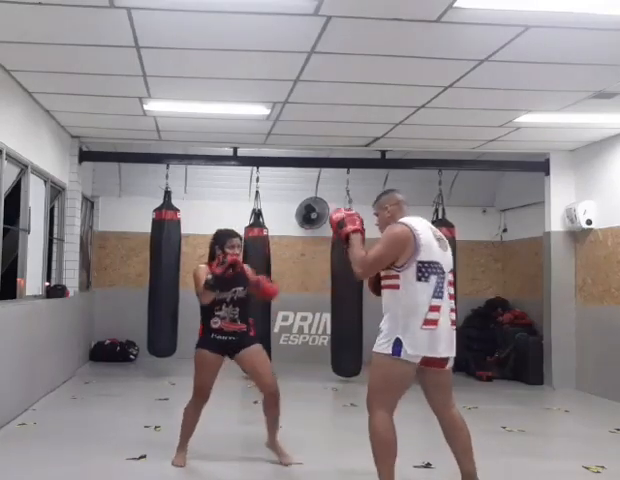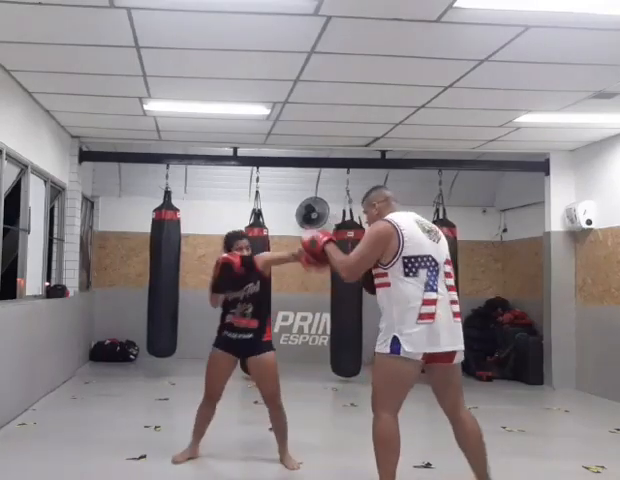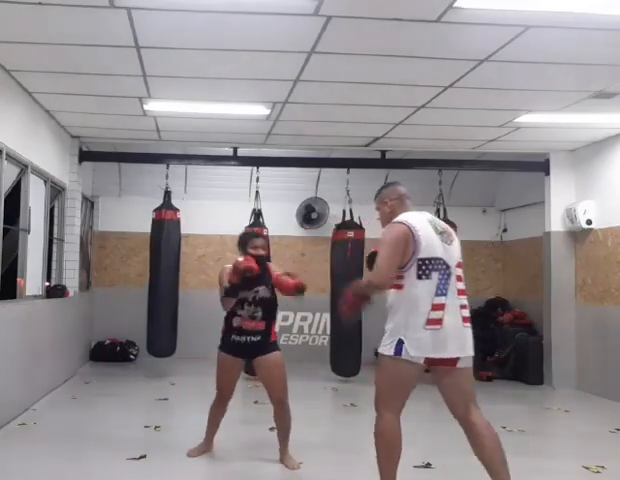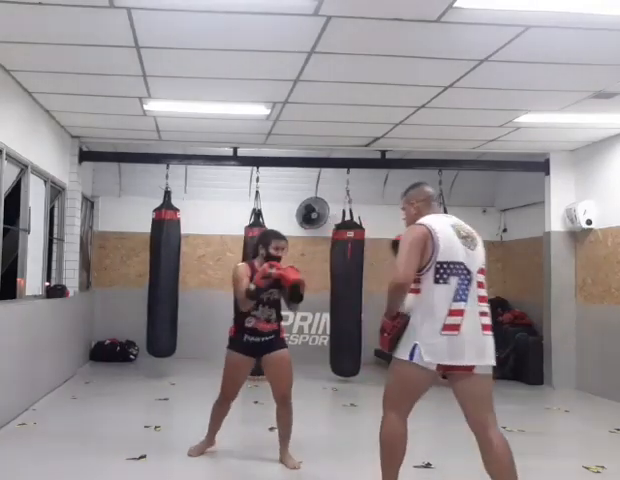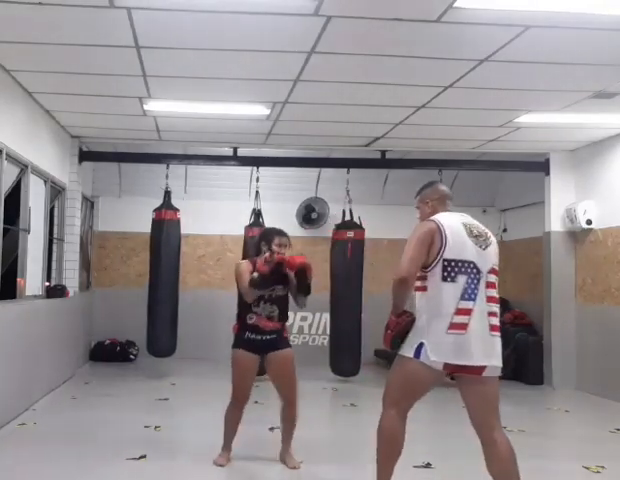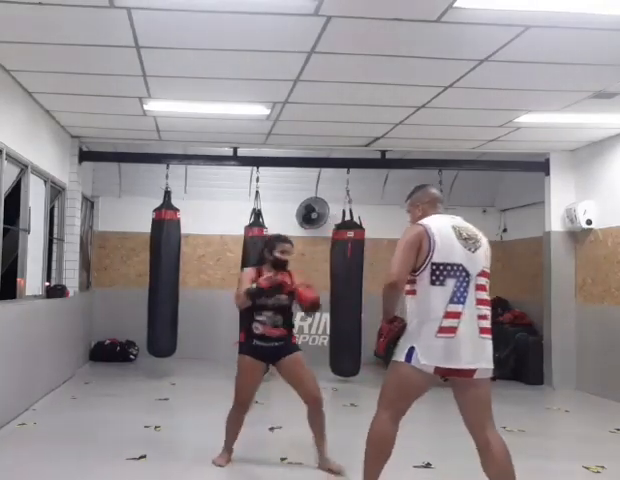
dt=0.2s
person 1, frame 1
left shoulder: (399, 230)
right shoulder: (435, 234)
left elbow: (363, 269)
left wrist: (352, 232)
right wrist: (386, 280)
left hip: (405, 333)
right hip: (439, 334)
left knee: (379, 408)
right knee: (446, 409)
person 1, frame 2
left shoulder: (384, 228)
right shoulder: (431, 229)
left elbow: (348, 271)
left wrist: (325, 243)
left hip: (407, 331)
right hip: (445, 331)
left knee: (384, 410)
right knee: (456, 409)
person 1, frame 3
left shoulder: (398, 228)
right shoulder: (445, 229)
left elbow: (382, 278)
left wrist: (357, 290)
left hip: (412, 334)
right hip: (454, 333)
left knee: (387, 410)
right knee: (469, 415)
person 1, frame 4
left shoulder: (419, 231)
right shoulder: (471, 235)
left elbow: (401, 281)
left wrist: (390, 314)
left hip: (428, 339)
right hip: (474, 342)
left knee: (393, 411)
right knee: (486, 426)
person 1, frame 5
left shoulder: (429, 228)
right shoulder: (486, 235)
left elbow: (404, 276)
left wrist: (397, 312)
left hip: (435, 338)
right hip: (482, 343)
left knee: (393, 408)
right knee: (490, 429)
person 1, frame 6
left shoulder: (419, 231)
right shoulder: (479, 237)
left elbow: (394, 281)
left wrist: (388, 317)
left hip: (428, 341)
right hip: (473, 345)
left knee: (387, 412)
right knee: (484, 430)
person 2, frame 1
left shoulder: (244, 270)
right shoulder: (203, 270)
left elbow: (256, 294)
right elbow: (204, 298)
left wrist: (265, 288)
right wrist: (220, 271)
left hip: (244, 338)
right hip: (212, 339)
left knee: (271, 390)
right knee: (200, 397)
left ankle: (273, 441)
right ankle: (182, 449)
person 2, frame 2
left shoulder: (260, 262)
right shoulder: (221, 270)
left elbow: (285, 257)
right elbow: (215, 302)
left wrist: (298, 255)
right wrist: (222, 274)
left hip: (258, 340)
right hip: (227, 339)
left knee: (273, 400)
right knee: (210, 397)
left ankle: (284, 452)
right ankle: (193, 446)
person 2, frame 3
left shoulder: (270, 269)
right shoulder: (229, 270)
left elbow: (289, 286)
right elbow: (226, 305)
left wrist: (295, 285)
right wrist: (236, 279)
left hip: (265, 342)
right hip: (233, 341)
left knee: (280, 400)
right knee: (222, 397)
left ankle: (285, 452)
right ankle: (207, 442)
person 2, frame 4
left shoulder: (279, 272)
right shoulder: (243, 269)
left elbow: (292, 306)
right elbow: (243, 305)
left wrist: (295, 289)
right wrist: (261, 282)
left hip: (273, 340)
right hip: (243, 340)
left knee: (284, 398)
right knee: (227, 396)
left ankle: (284, 452)
right ankle: (209, 439)
person 2, frame 5
left shoulder: (285, 270)
right shoulder: (245, 266)
left elbow: (301, 301)
right elbow: (249, 295)
left wrist: (303, 279)
right wrist: (264, 270)
left hip: (277, 339)
right hip: (247, 338)
left knee: (290, 398)
right knee: (239, 399)
left ankle: (286, 450)
right ankle: (226, 448)
person 2, frame 6
left shoulder: (291, 278)
right shoulder: (250, 274)
left elbow: (308, 307)
right elbow: (240, 302)
left wrist: (311, 300)
right wrist: (263, 284)
left hip: (285, 345)
right hip: (254, 346)
left knee: (315, 398)
right knee: (241, 403)
left ankle: (323, 456)
right ankle: (227, 450)
